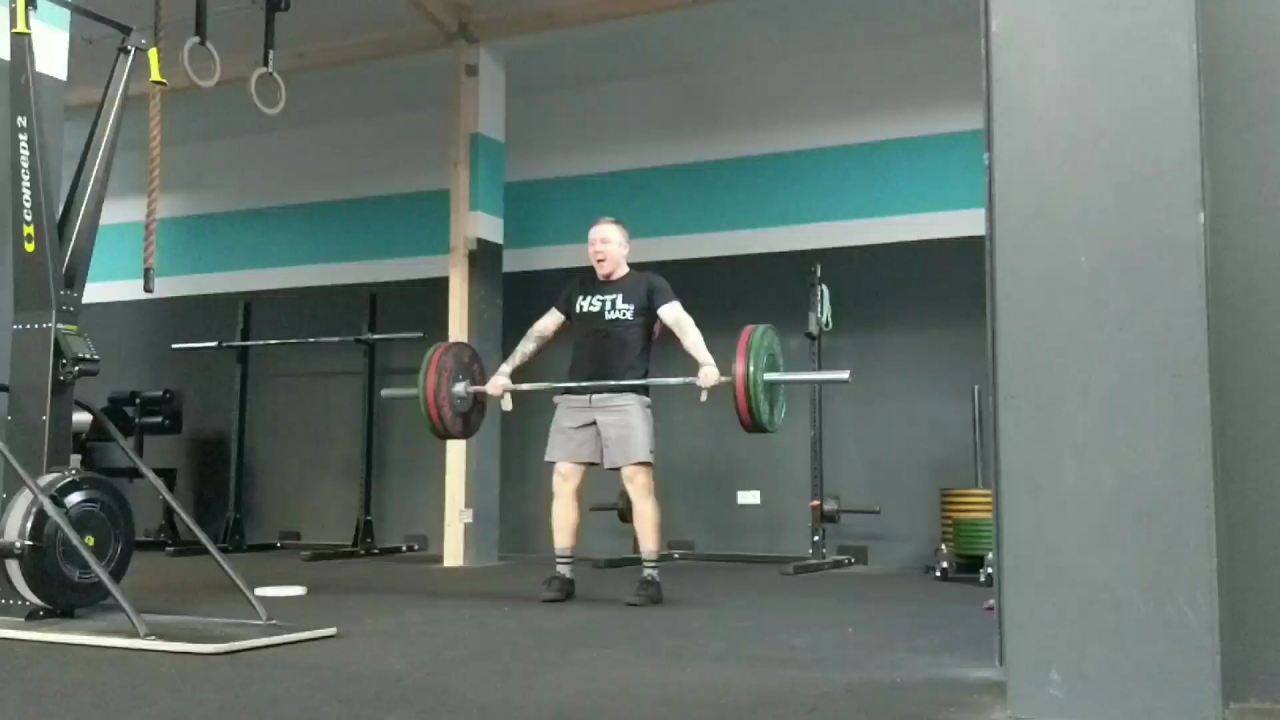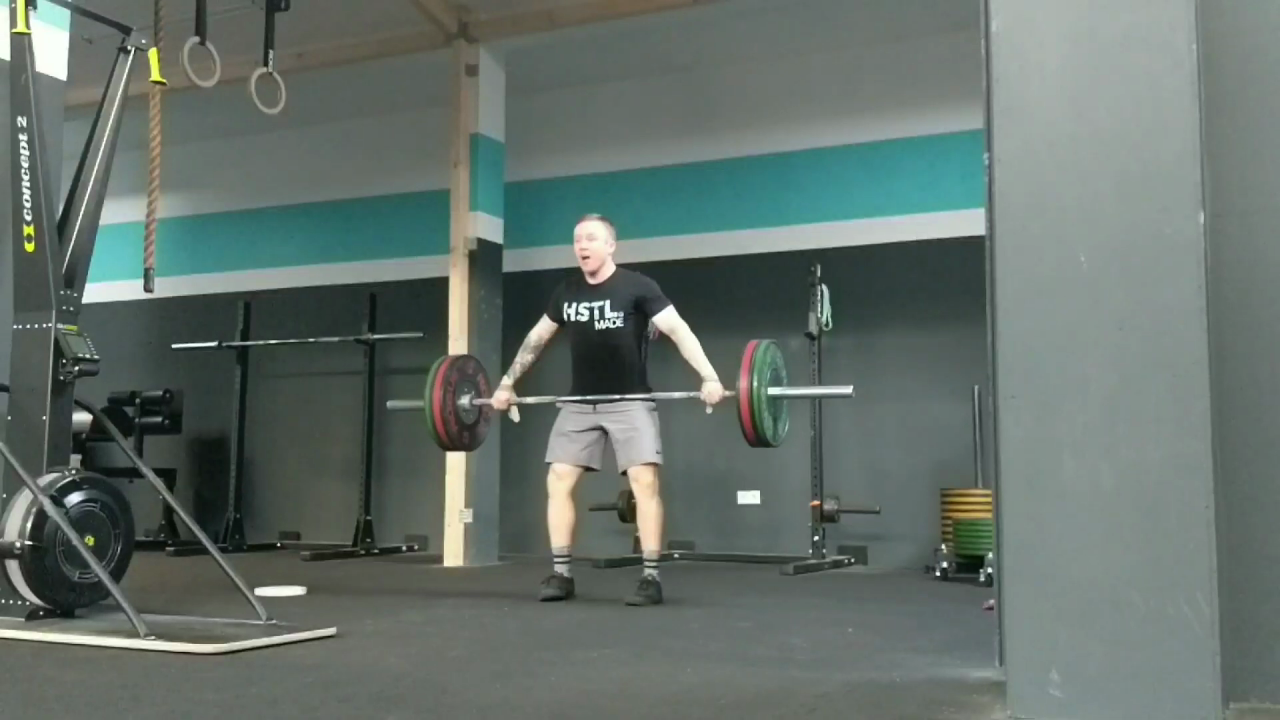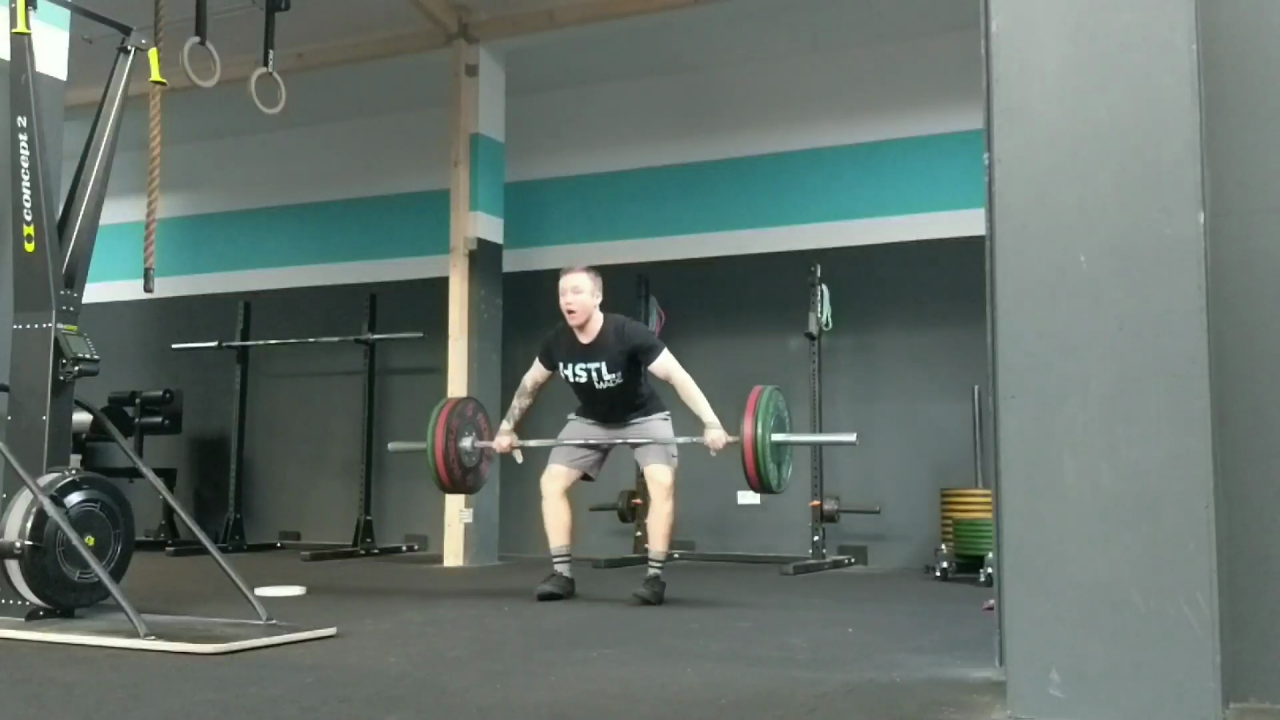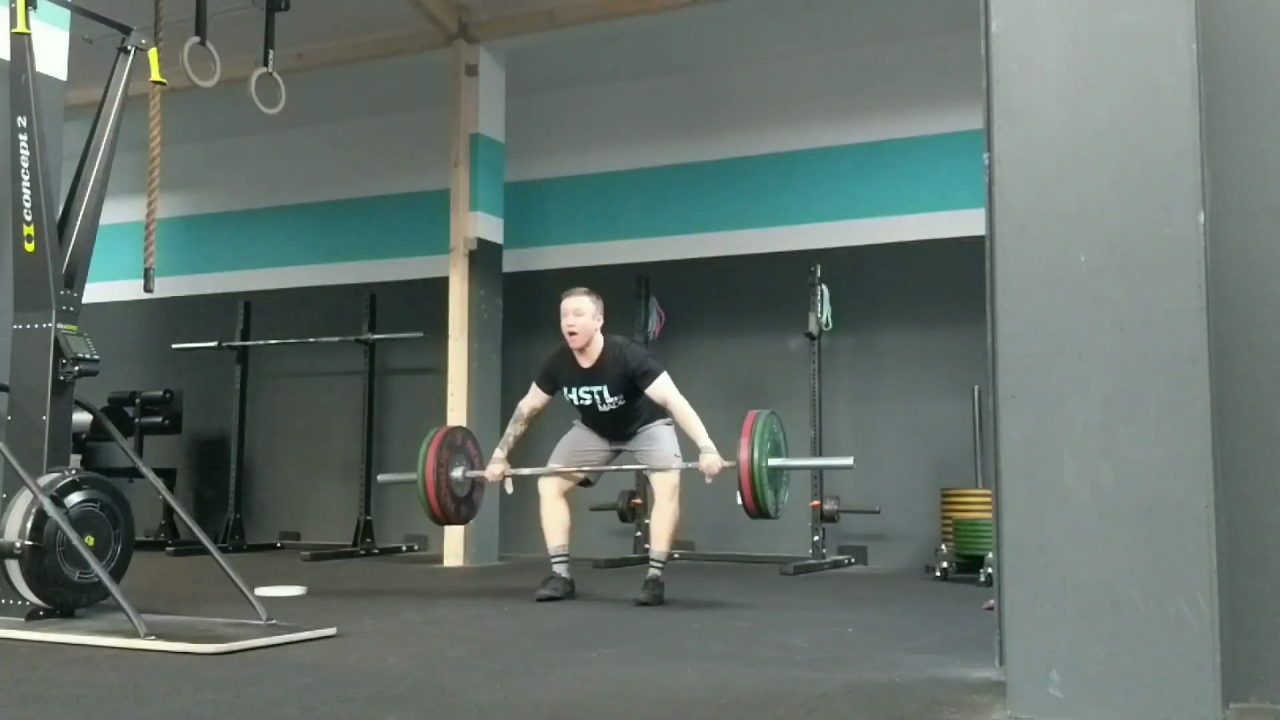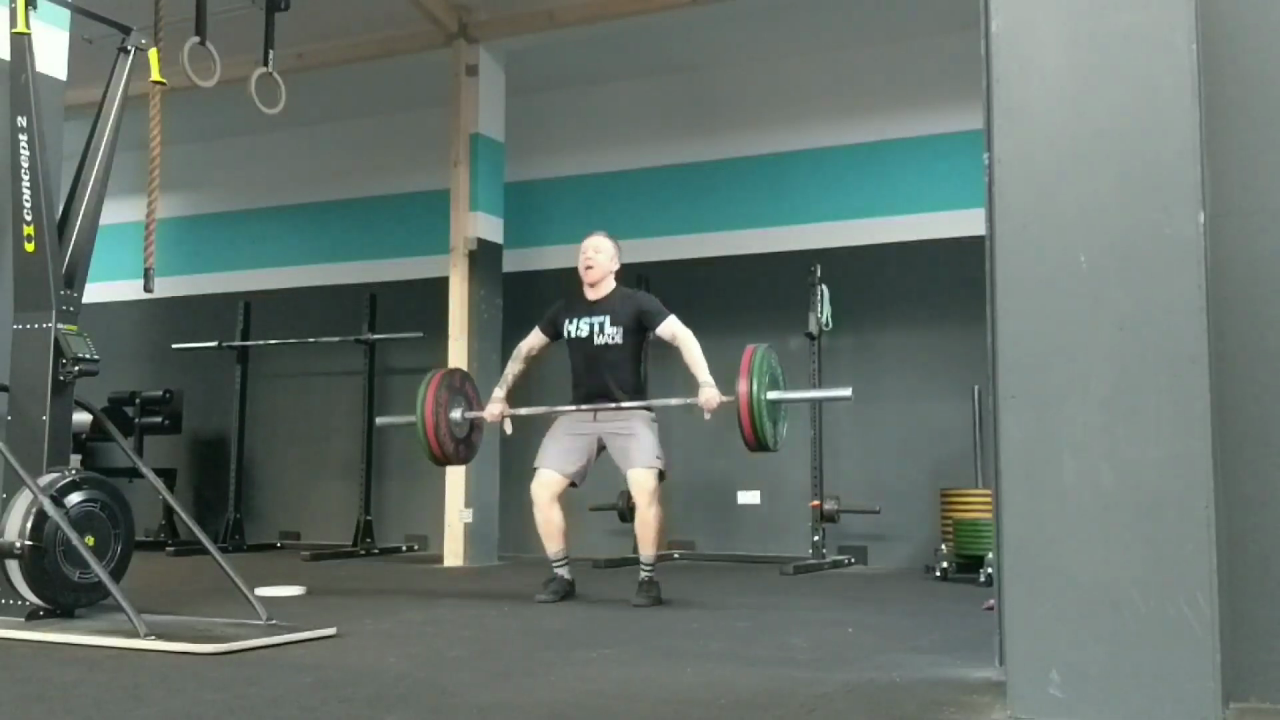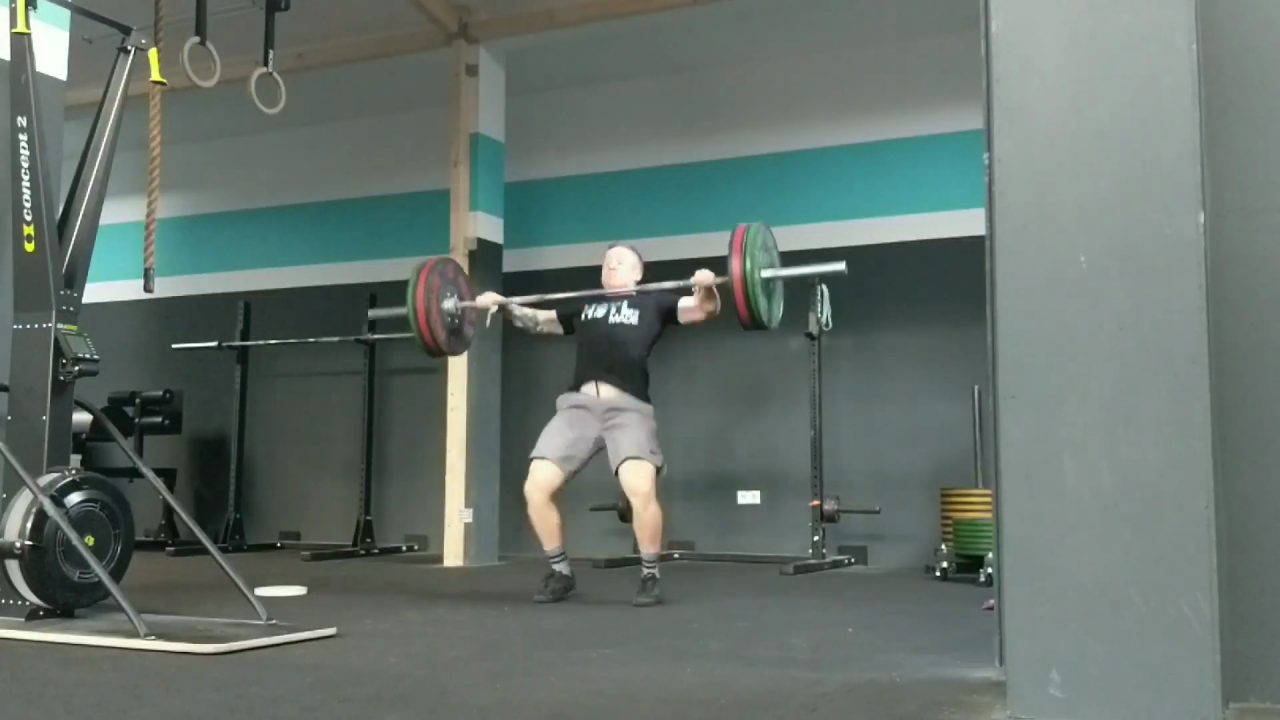
dt=0.3s
person 1, frame 1
left shoulder: (648, 285)
right shoulder: (577, 287)
left elbow: (681, 321)
right elbow: (542, 329)
left wrist: (706, 363)
right wrist: (505, 370)
left hip: (625, 398)
right hip: (575, 399)
left knee: (638, 482)
right knee: (563, 482)
left ankle: (650, 578)
right ankle: (563, 575)
person 1, frame 2
left shoulder: (636, 286)
right shoulder: (566, 292)
left elbow: (677, 329)
right elbow: (536, 339)
left wrist: (708, 377)
right wrist: (507, 383)
left hip: (631, 404)
right hip: (580, 406)
left knee: (644, 482)
right knee: (559, 480)
left ankle: (650, 577)
right ankle: (561, 574)
person 1, frame 3
left shoulder: (628, 333)
right shoulder: (557, 341)
left elbow: (676, 376)
right elbow: (531, 382)
left wrist: (711, 424)
right wrist: (507, 427)
left hip: (642, 417)
right hip: (591, 420)
left knee: (662, 482)
right knee: (551, 483)
left ankle: (655, 576)
right ankle: (562, 573)
person 1, frame 4
left shoulder: (628, 355)
right shoulder: (559, 363)
left elbow: (674, 401)
right elbow: (527, 408)
left wrist: (707, 450)
right wrist: (500, 455)
left hip: (646, 426)
right hip: (594, 430)
left knee: (668, 486)
right knee: (549, 486)
left ankle: (654, 578)
right ankle: (561, 575)
person 1, frame 5
left shoulder: (635, 302)
right shoulder: (564, 309)
left elbow: (682, 337)
right elbow: (526, 348)
left wrist: (706, 384)
right wrist: (499, 395)
left hip: (629, 413)
right hip: (579, 414)
left knee: (645, 490)
right knee: (542, 490)
left ankle: (648, 578)
right ankle: (561, 575)
person 1, frame 6
left shoulder: (652, 303)
right shoulder: (584, 308)
left elbow: (702, 310)
right elbow: (535, 320)
left wrist: (707, 288)
right wrist: (500, 302)
left hip: (626, 409)
right hip: (577, 406)
left knee: (641, 490)
right knee: (536, 487)
left ankle: (650, 577)
right ankle: (560, 572)
